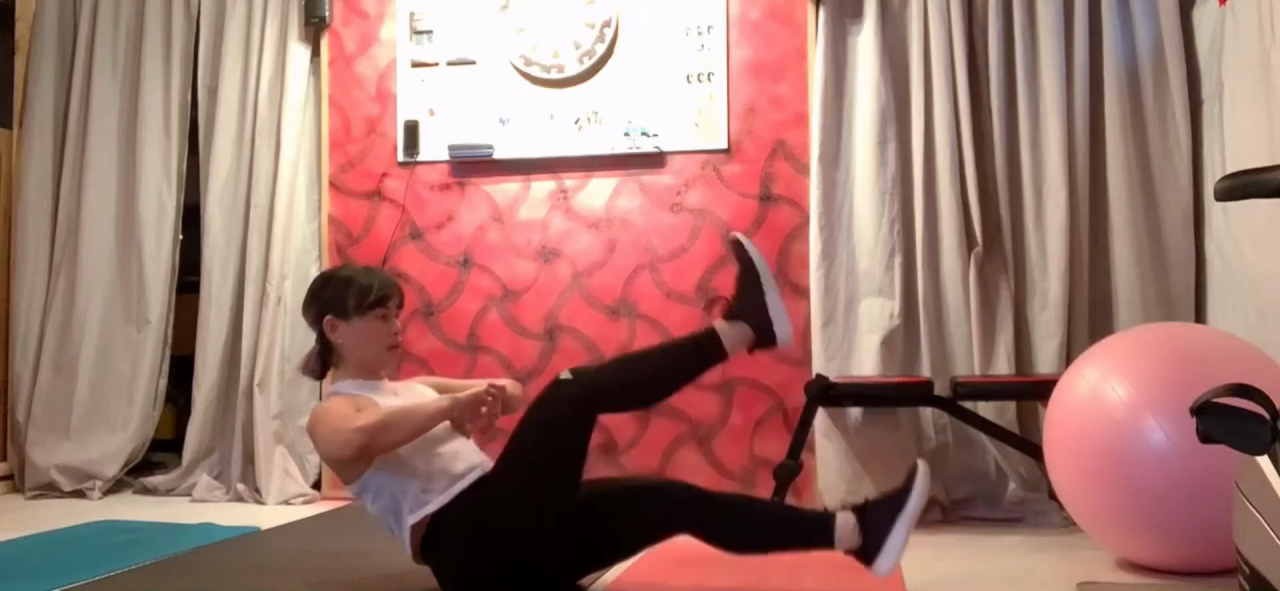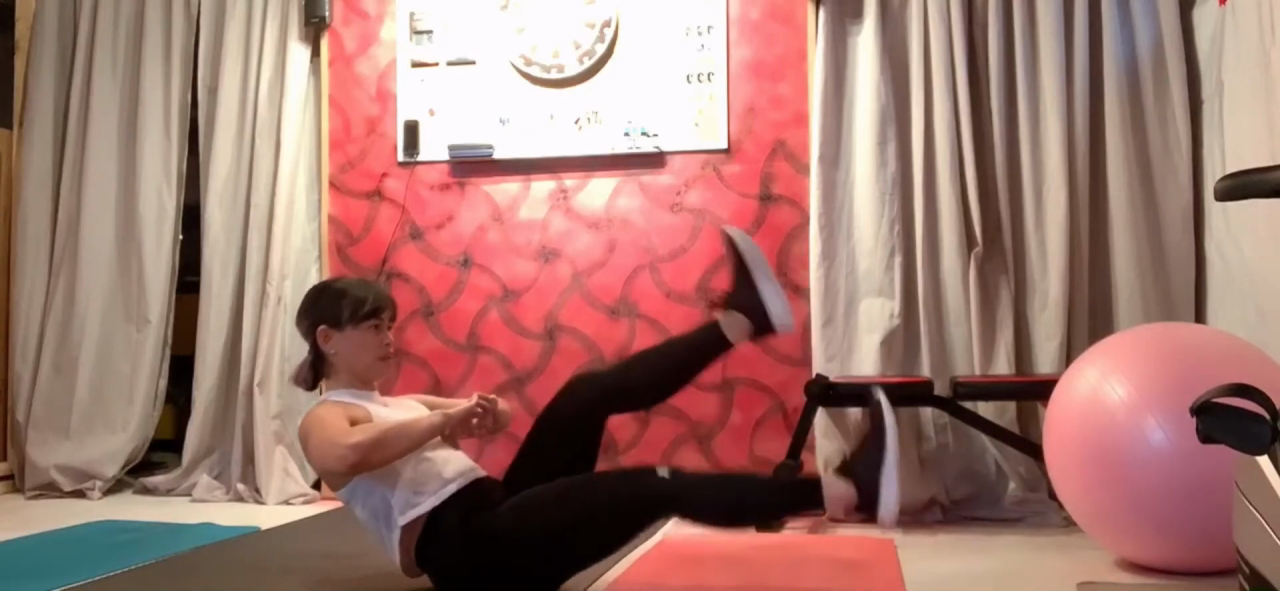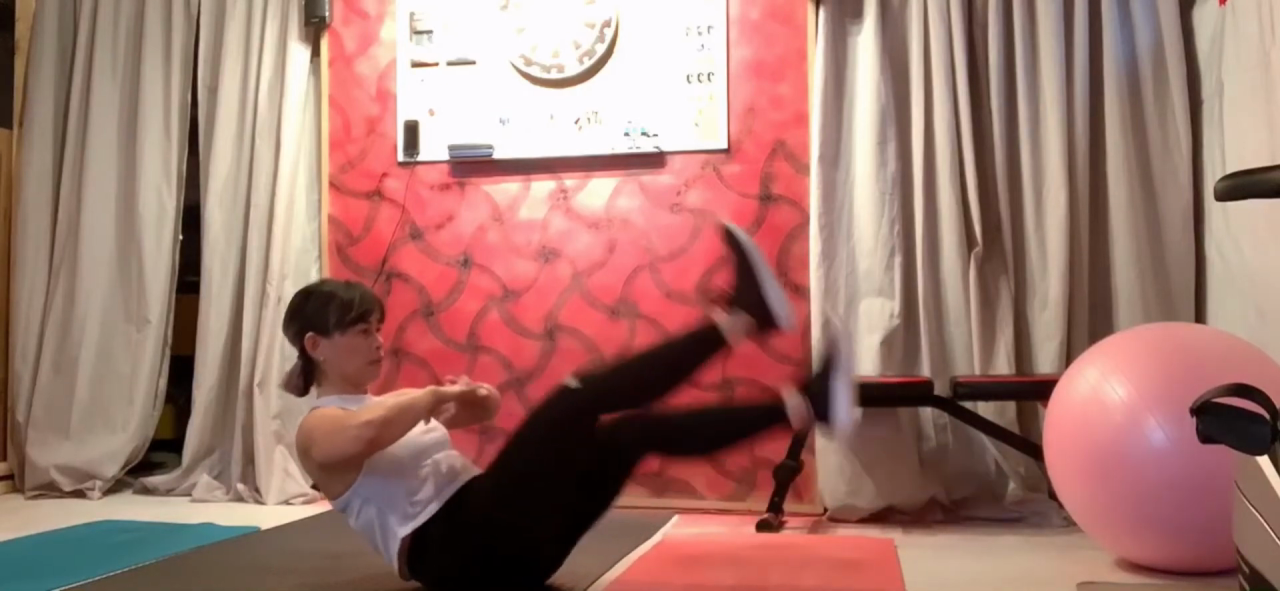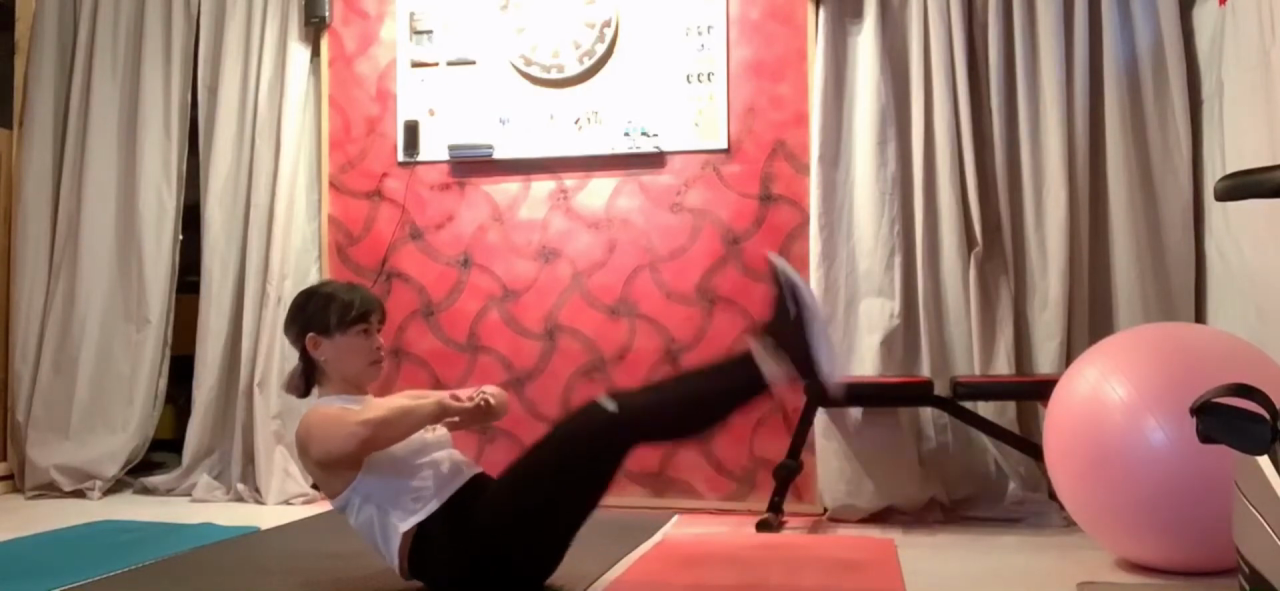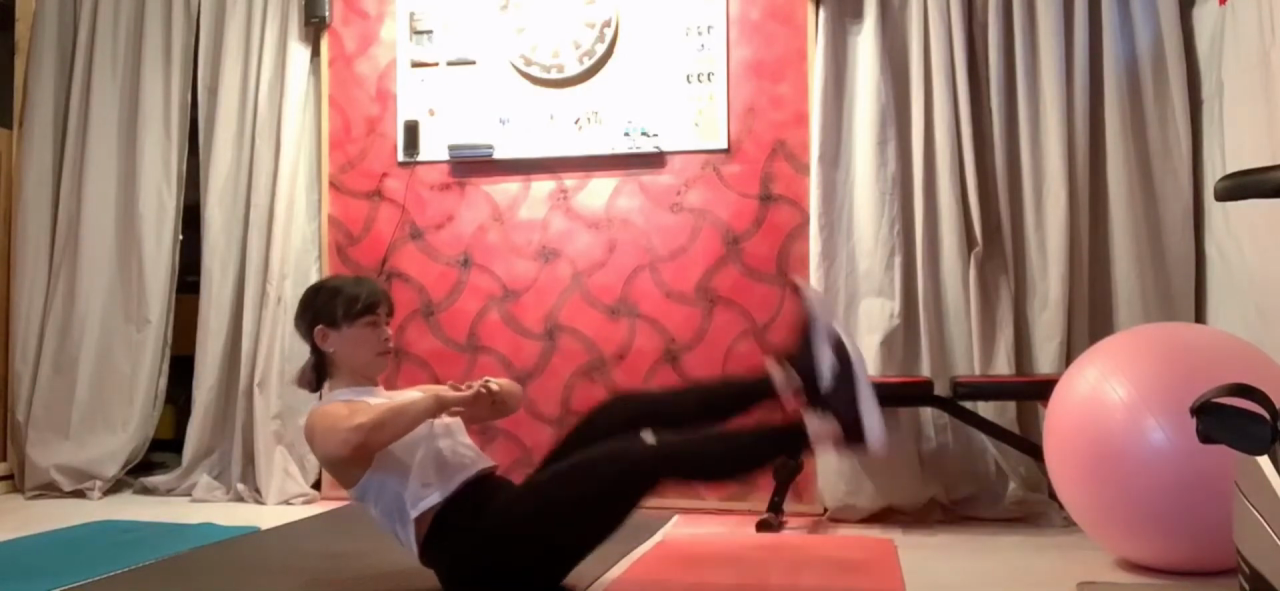
dt=1s
person 1, frame 1
left shoulder: (409, 390)
right shoulder: (332, 415)
left elbow: (511, 393)
right elbow: (352, 443)
left wrist: (490, 395)
right wrist: (451, 407)
left hip: (522, 537)
left knee: (676, 500)
right knee: (574, 390)
left ankle: (855, 534)
right ankle: (739, 331)
person 1, frame 2
left shoulder: (397, 405)
right shoulder: (324, 420)
left elbow: (500, 418)
right elbow: (345, 457)
left wrist: (479, 410)
right wrist: (444, 423)
left hip: (501, 517)
left knee: (588, 394)
right knee: (651, 488)
left ankle: (739, 320)
right ankle: (845, 490)
person 1, frame 3
left shoulder: (384, 405)
right shoulder: (319, 429)
left elbow: (488, 408)
right elbow: (359, 438)
left wrist: (467, 398)
right wrist: (434, 396)
left hip: (508, 539)
left knee: (633, 429)
right knee: (576, 401)
left ankle: (800, 407)
right ankle: (735, 320)
person 1, frame 4
left shoulder: (390, 406)
right shoulder: (318, 428)
left elbow: (503, 403)
right elbow: (359, 436)
left wrist: (477, 398)
right wrist: (439, 405)
left hip: (490, 529)
left knee: (621, 417)
right knee: (605, 423)
left ankle: (774, 357)
right ankle: (773, 363)
person 1, frame 5
left shoulder: (402, 401)
right shoulder: (328, 420)
left elbow: (512, 398)
right elbow: (352, 440)
left wrist: (487, 390)
right wrist: (434, 401)
left hip: (512, 523)
left knee: (623, 413)
right knee: (646, 454)
left ankle: (786, 379)
right ankle: (822, 425)
